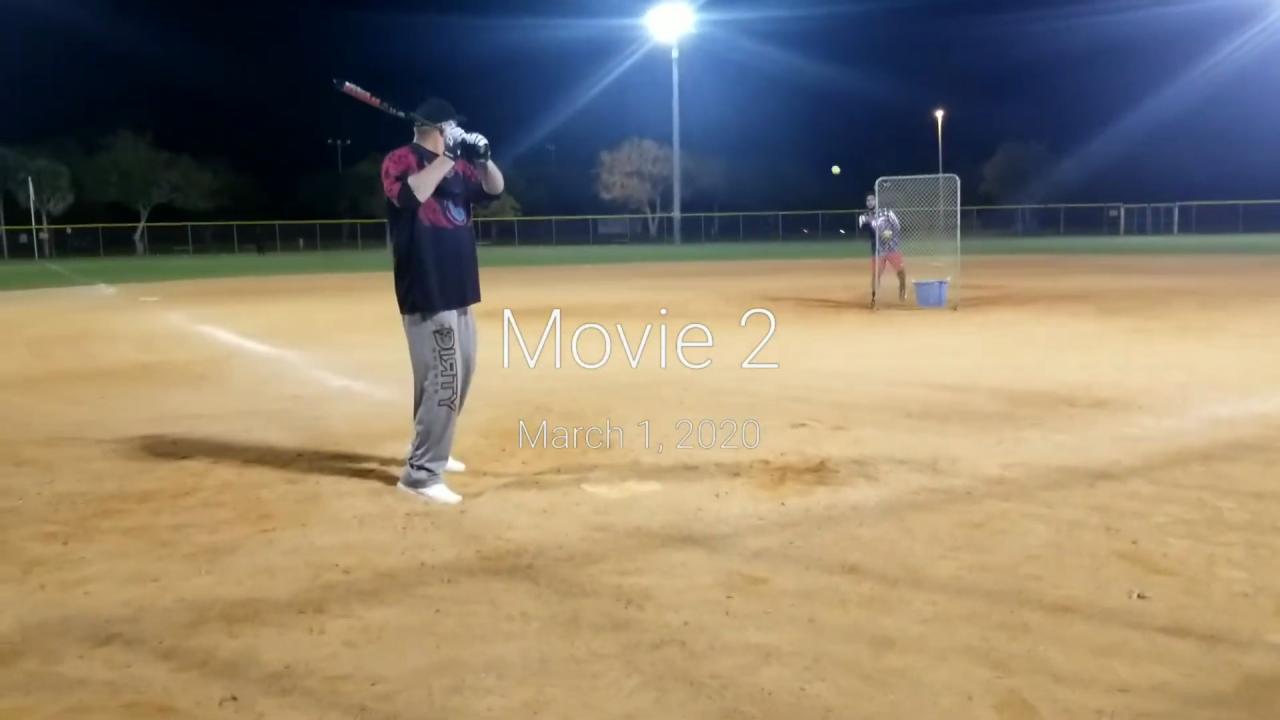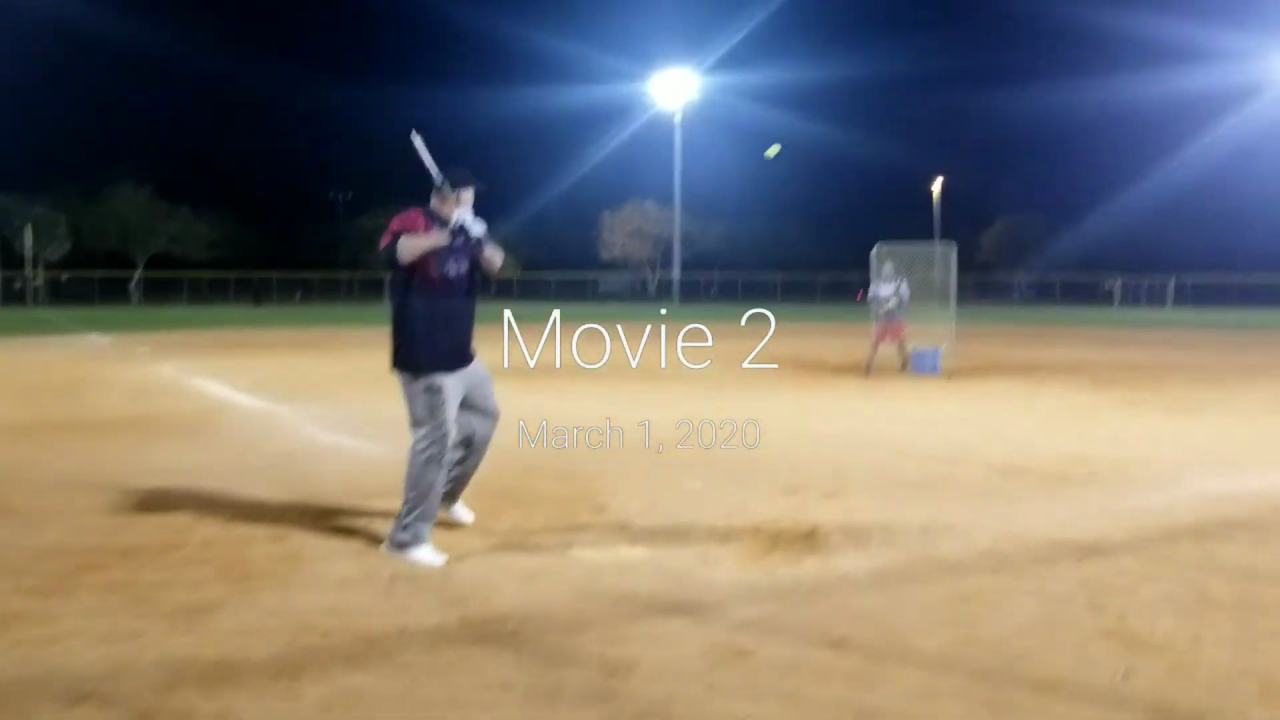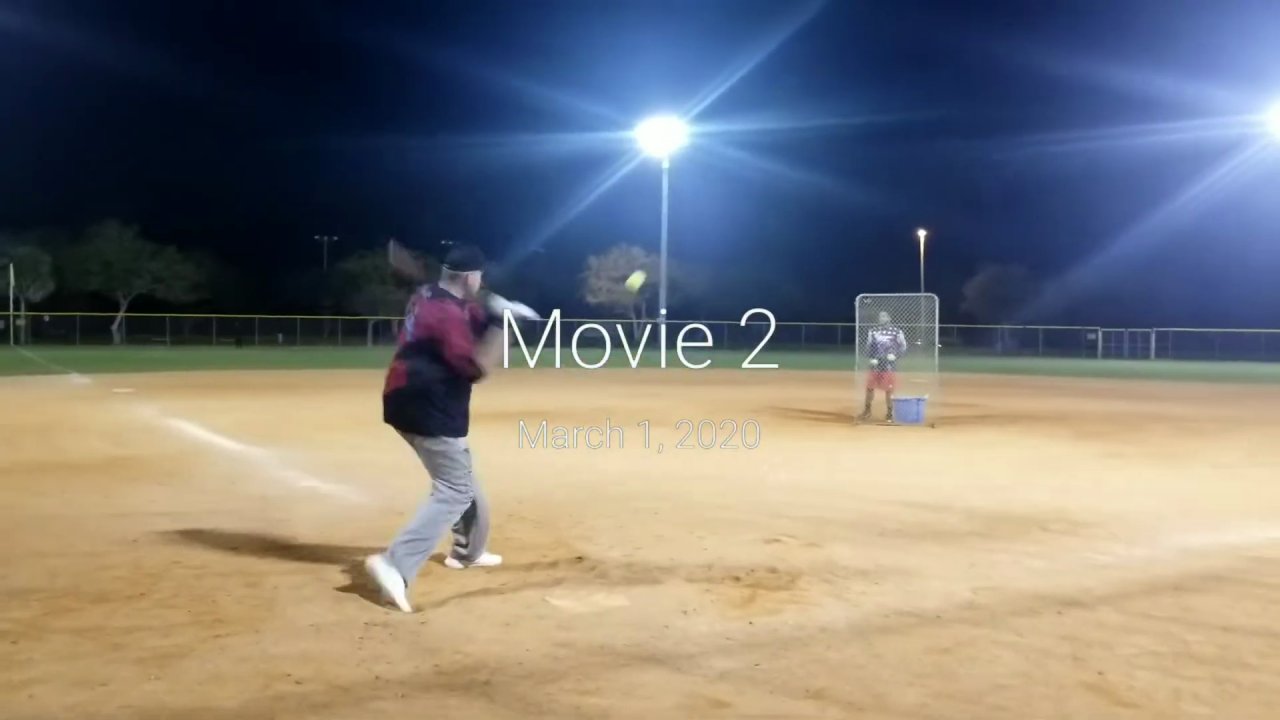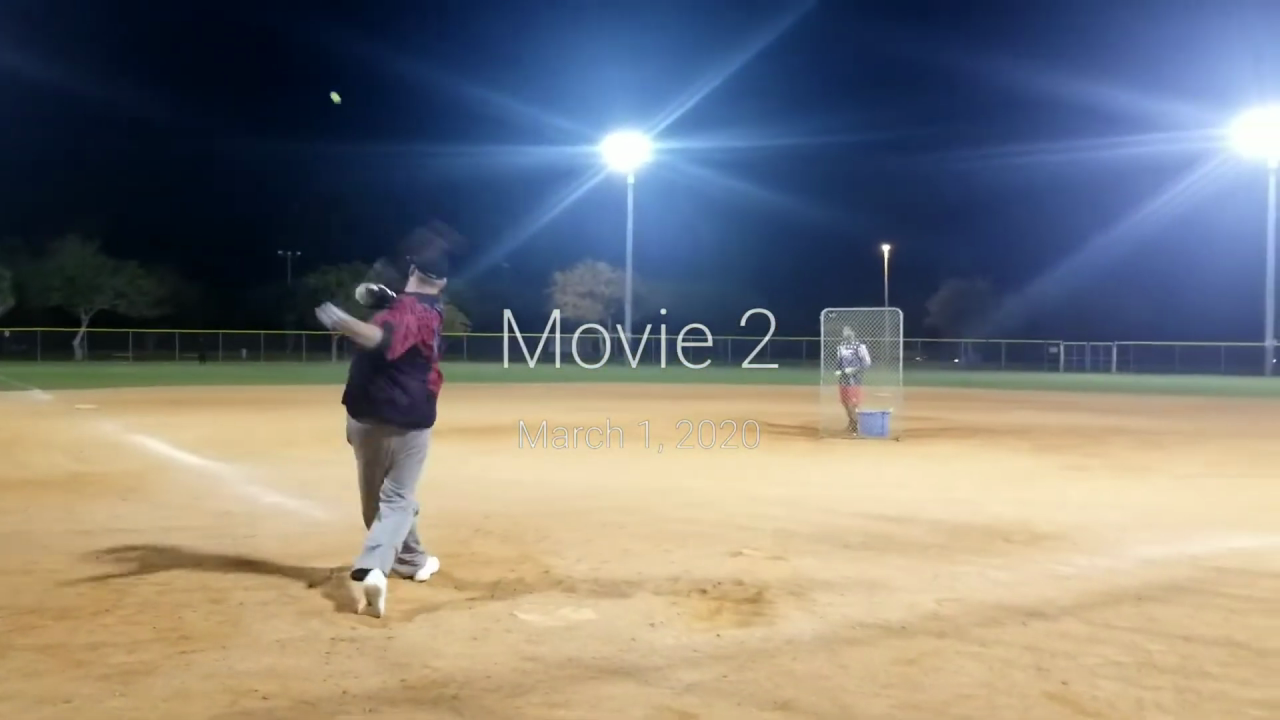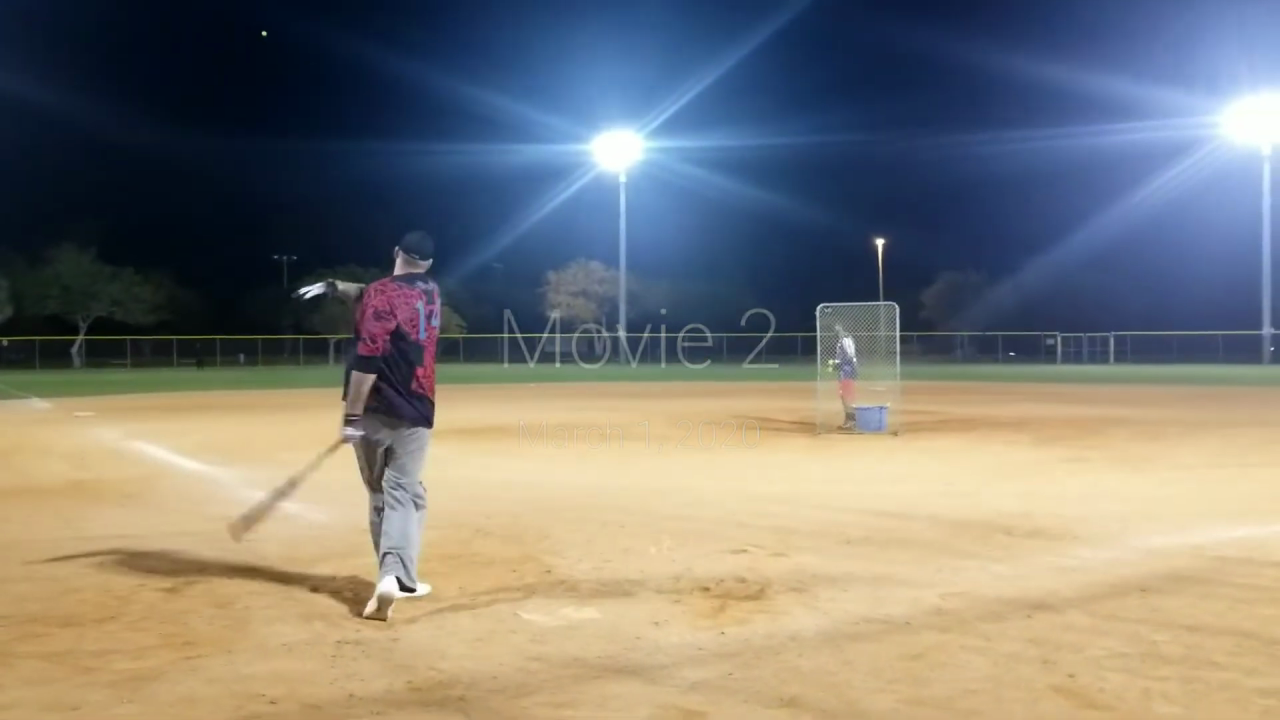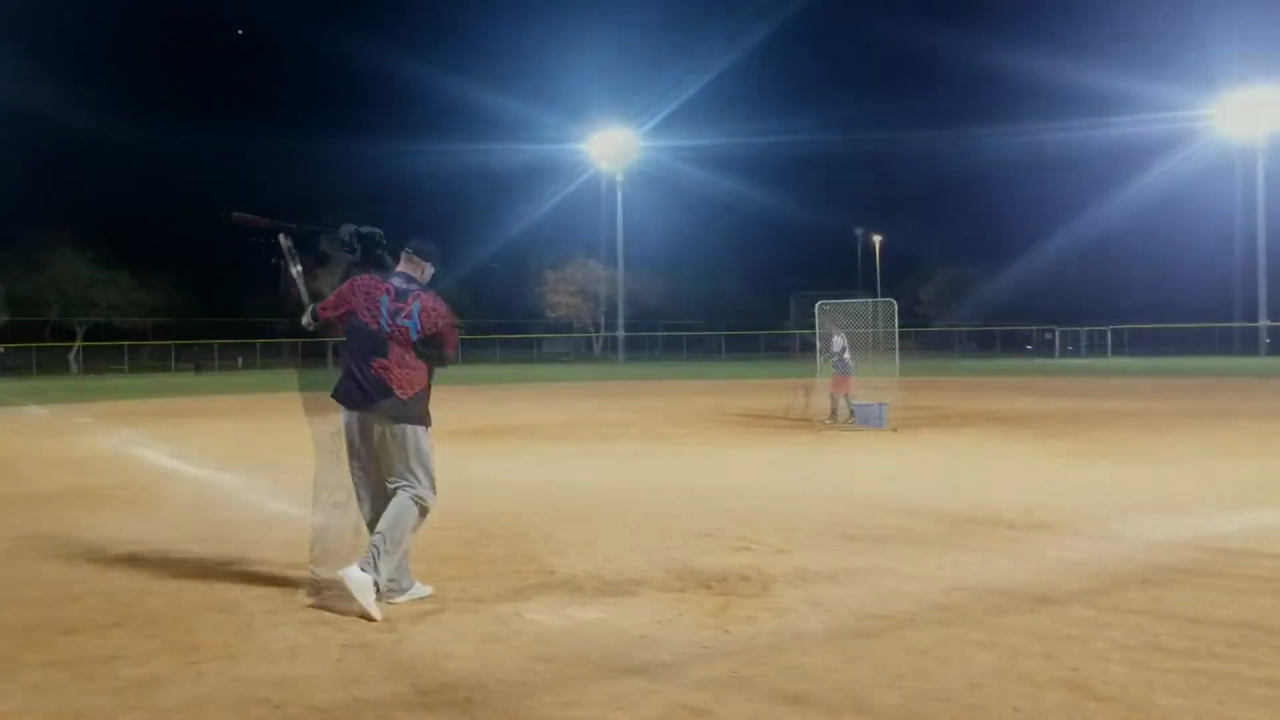
dt=0.4s
person 1, frame 1
left shoulder: (456, 164)
right shoulder: (402, 160)
left elbow: (494, 189)
right elbow: (408, 195)
left wrist: (482, 157)
right wrist: (447, 157)
left hip: (459, 290)
right hip: (426, 292)
left knee: (460, 372)
right knee: (443, 380)
left ankle: (430, 449)
right ankle: (421, 473)
person 1, frame 2
left shoulder: (468, 229)
right shoulder: (414, 221)
left elbow: (494, 264)
right elbow: (392, 252)
left wrist: (479, 242)
right wrist: (446, 234)
left hip: (461, 352)
right hip: (425, 355)
left knee: (484, 416)
right knee: (434, 438)
left ankle: (445, 496)
right ankle: (408, 536)
person 1, frame 3
left shoulder: (431, 294)
right shoulder: (449, 310)
left elbow: (475, 314)
right elbow: (476, 367)
left wrist: (499, 312)
right wrist: (497, 320)
left hip: (406, 408)
right hip: (434, 415)
left knee: (460, 479)
right knee: (451, 493)
left ankle: (469, 549)
right ankle: (391, 562)
person 1, frame 4
left shoulder: (408, 308)
right shoulder: (431, 309)
left elbow: (382, 341)
right elbow: (382, 304)
left wrist: (341, 320)
right wrist: (374, 291)
left hip: (370, 417)
right hip: (414, 419)
left knee: (376, 497)
right knee: (398, 499)
left ankle: (412, 560)
right ankle: (374, 570)
person 1, frame 5
left shoulder: (382, 292)
right shoulder: (432, 293)
left elbow: (368, 357)
left wrist: (352, 415)
right wrist: (333, 287)
left hip: (372, 411)
right hip: (415, 411)
left knee: (381, 494)
right knee: (404, 493)
left ankle: (397, 574)
right ankle: (398, 576)
person 1, frame 6
left shoulder: (360, 286)
right shoulder: (434, 308)
left elbow: (314, 316)
right elbow: (443, 358)
left wrist: (309, 319)
left hip: (356, 405)
right hip: (399, 411)
left knee: (374, 497)
right knee: (413, 491)
left ankle: (396, 580)
right ankle: (368, 569)
